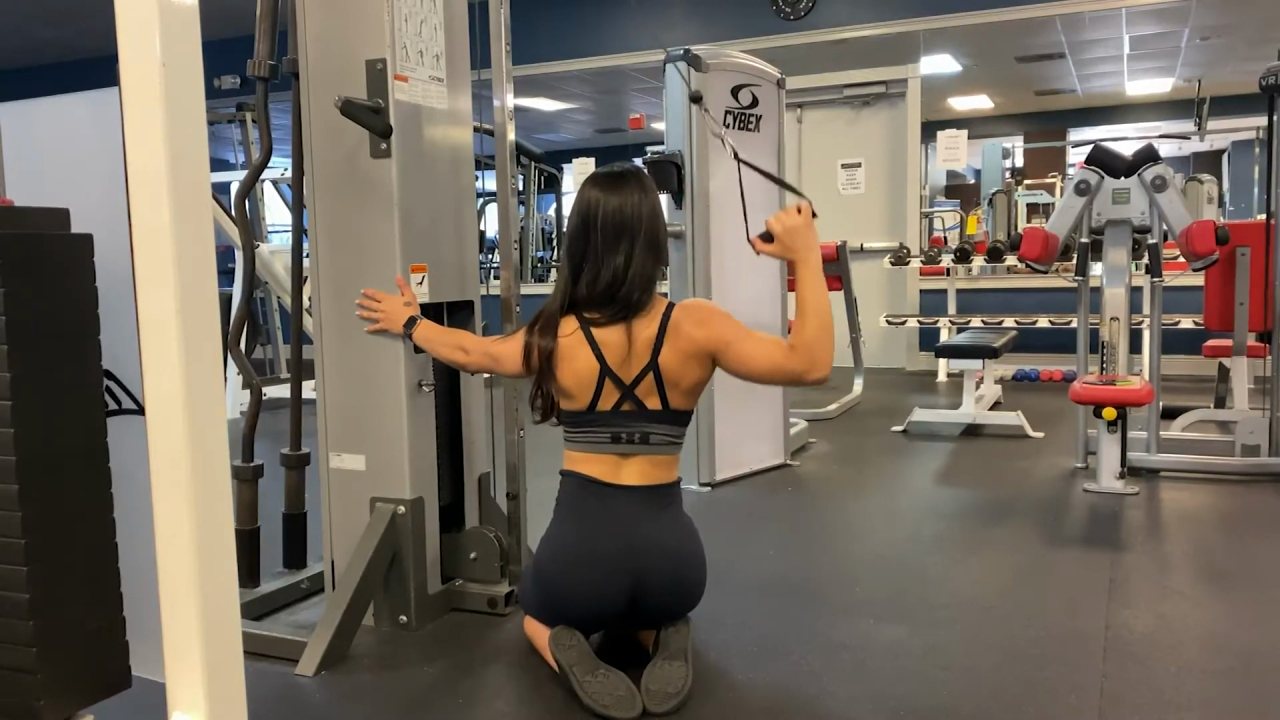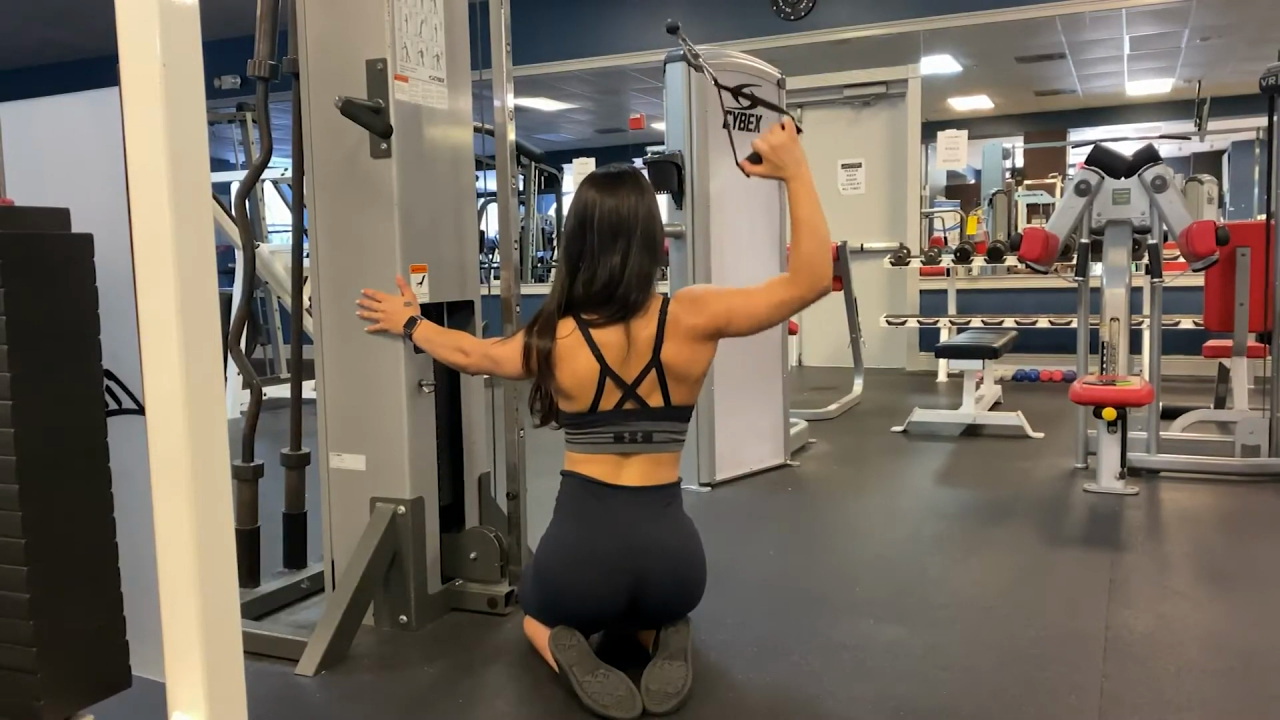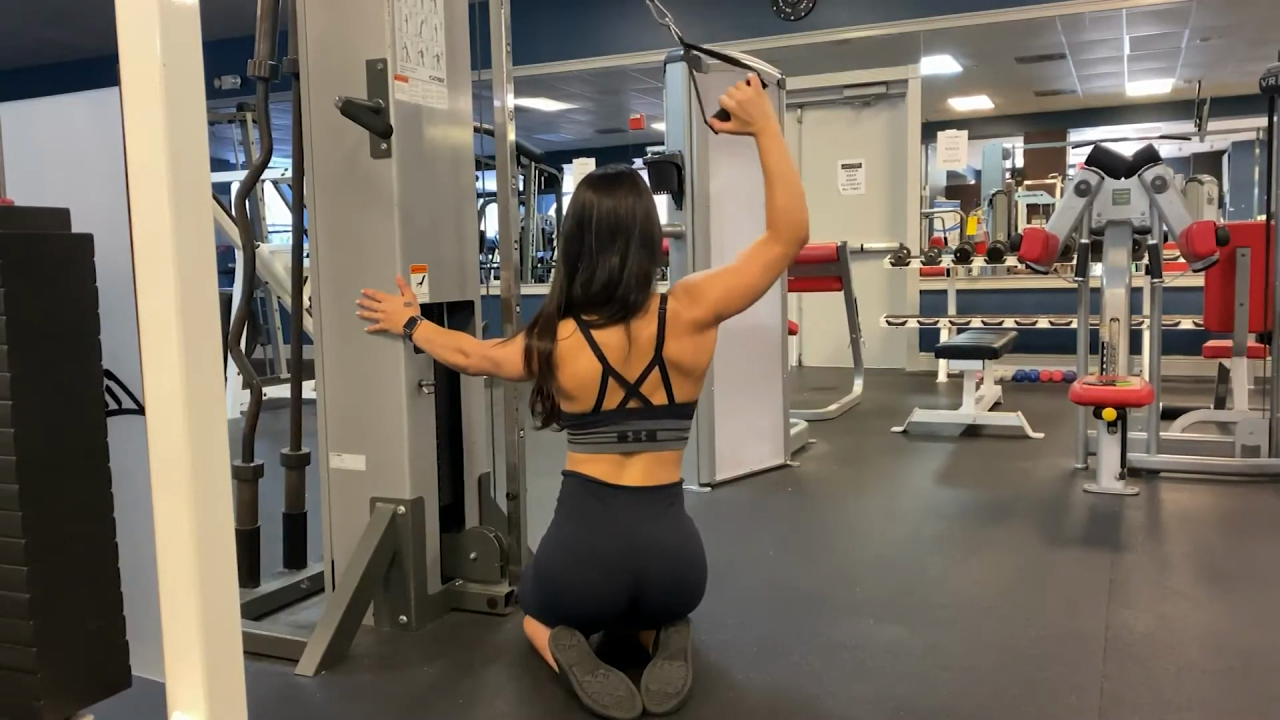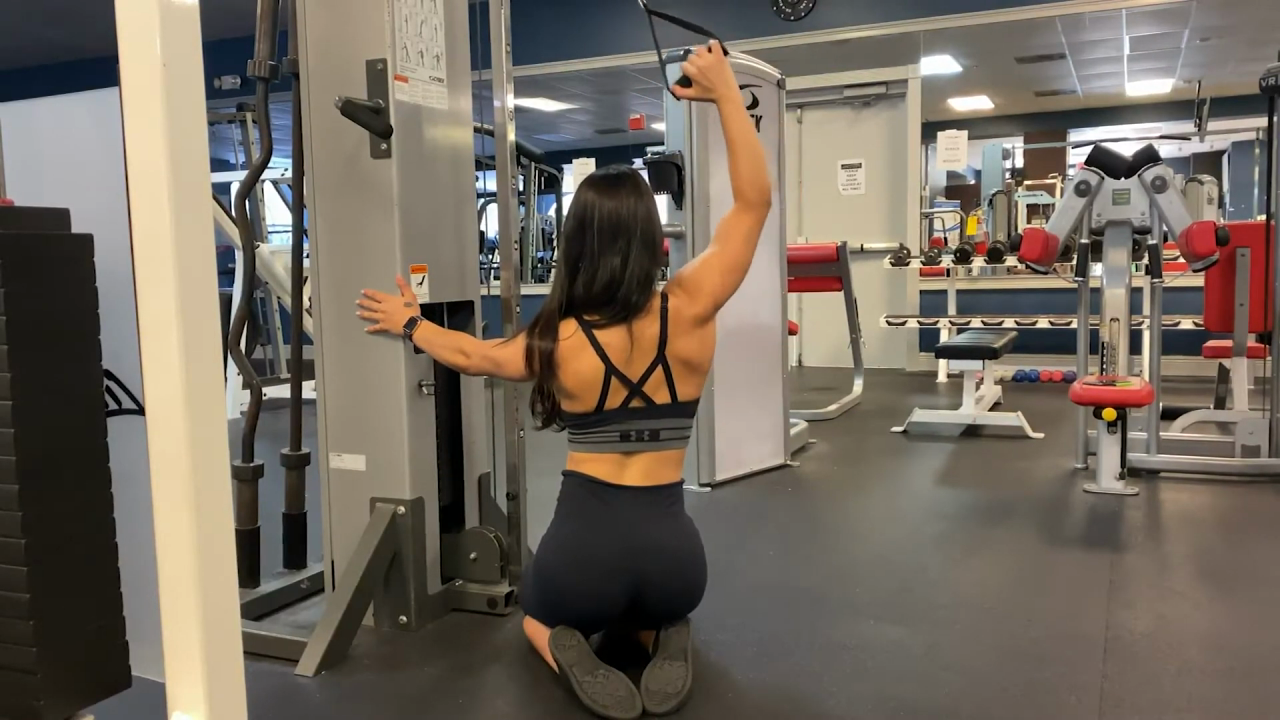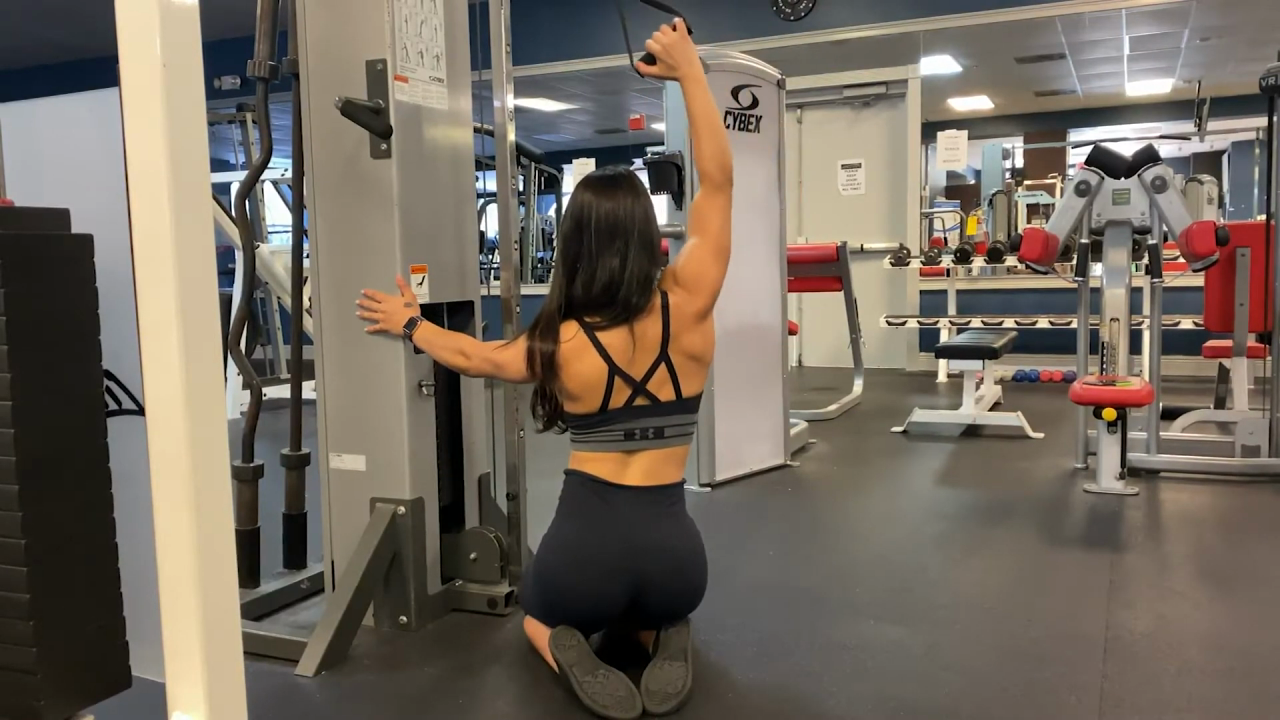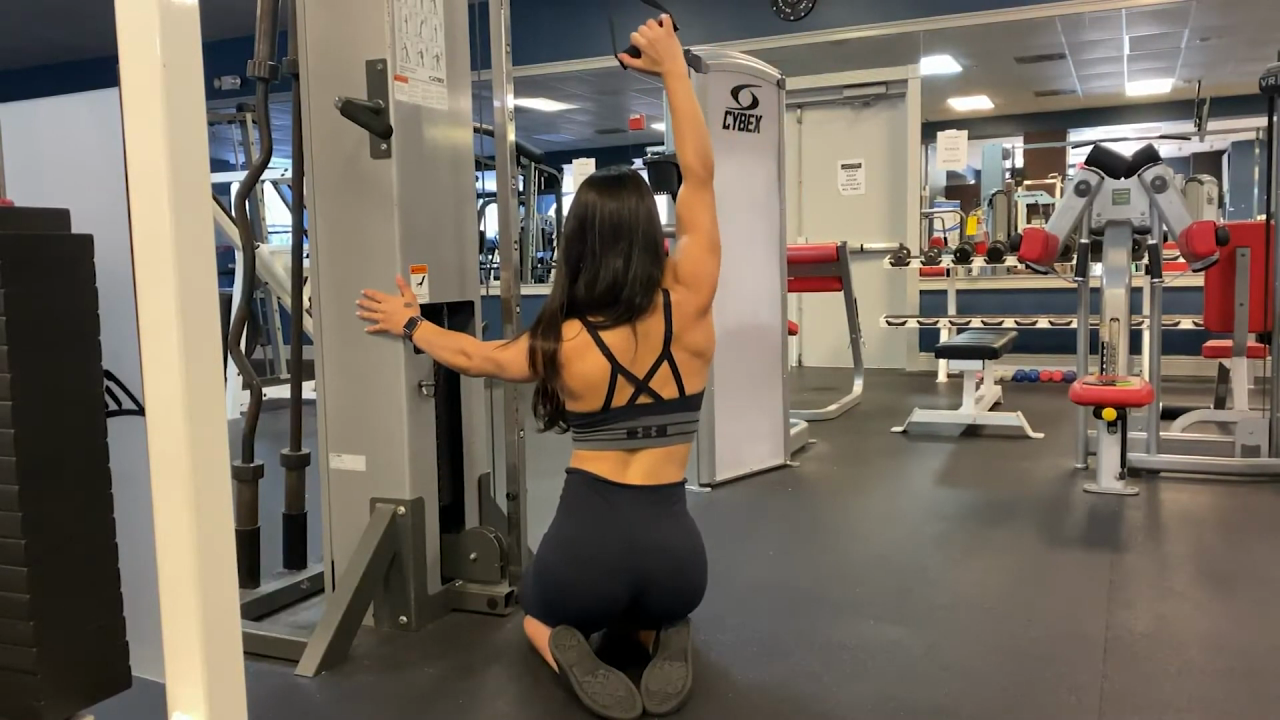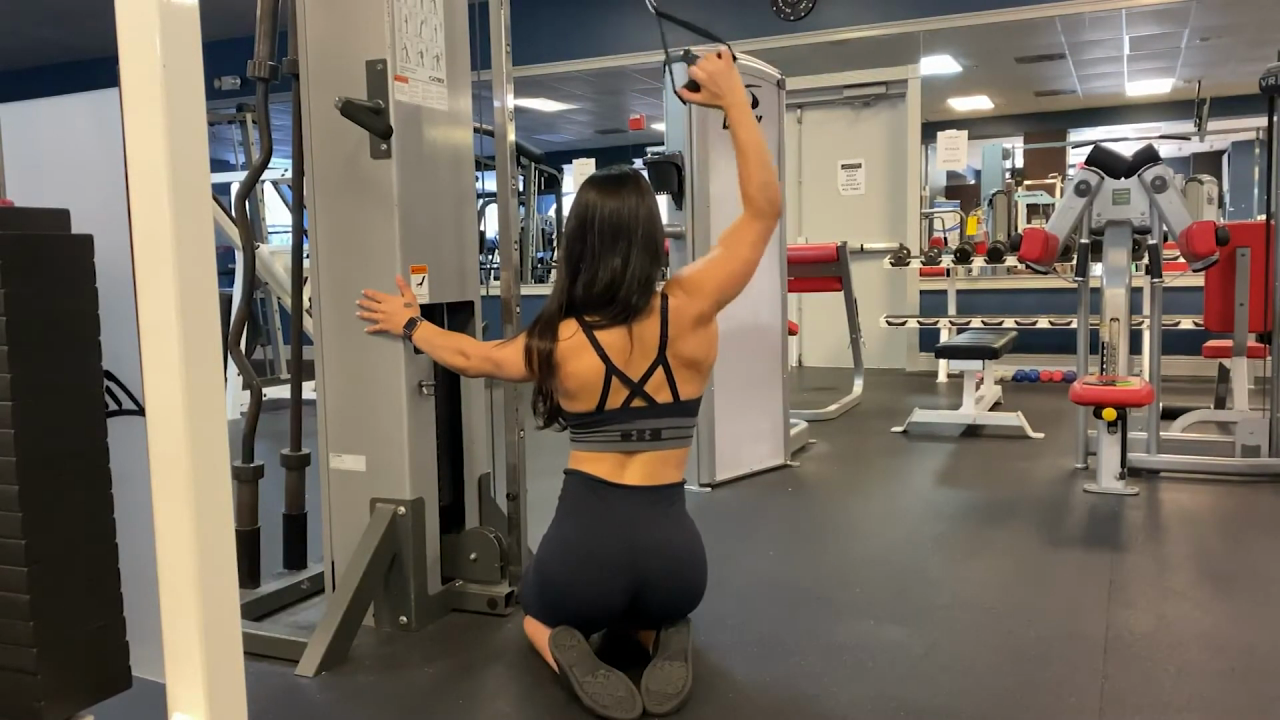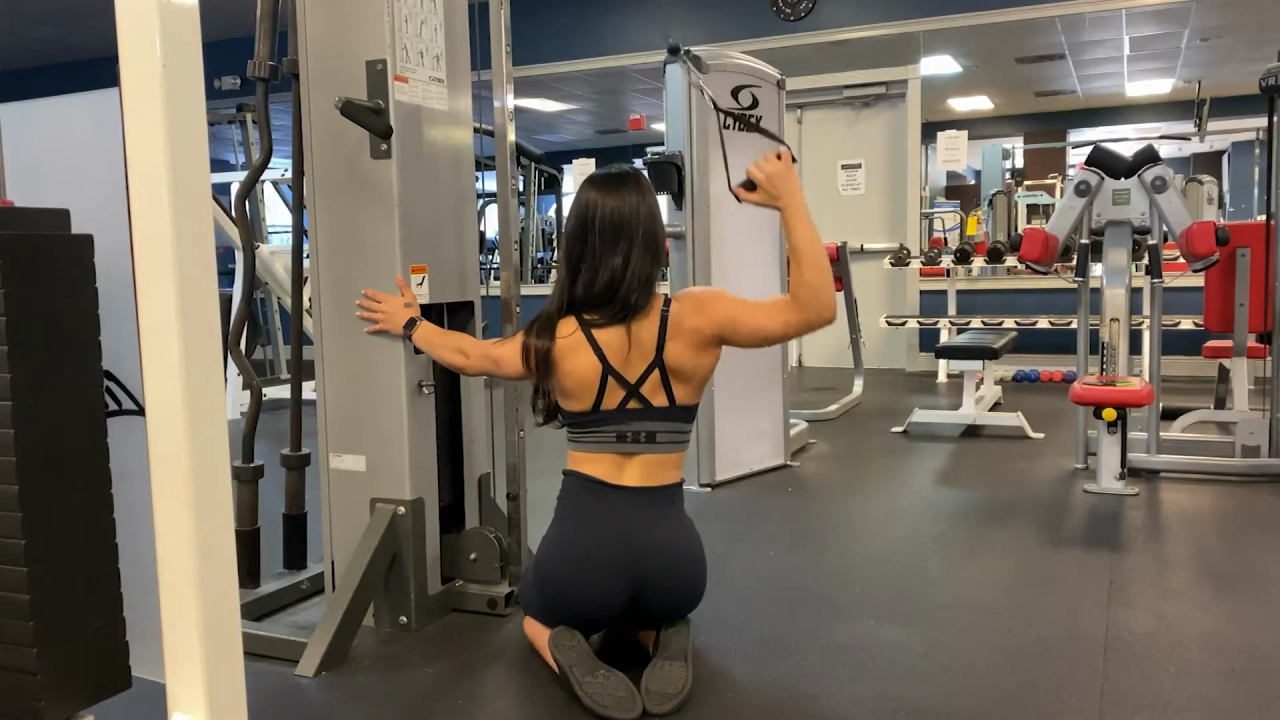
dt=0.4s
person 1, frame 1
left shoulder: (555, 338)
right shoulder: (694, 328)
left elbow: (471, 353)
right elbow: (811, 363)
left wrist: (409, 323)
right wrist: (805, 253)
left hip: (581, 545)
right hip: (669, 552)
left knee: (538, 613)
right knee: (650, 599)
left ankle: (568, 653)
right ankle: (663, 638)
person 1, frame 2
left shoulder: (553, 340)
right shoulder: (692, 321)
left elbow: (473, 353)
right elbow: (810, 279)
left wrist: (409, 322)
right wrist: (794, 170)
left hip: (581, 545)
right hip: (669, 552)
left knee: (539, 613)
right knee: (653, 596)
left ankle: (569, 654)
right ankle: (663, 638)
person 1, frame 3
left shoulder: (556, 343)
right shoulder: (690, 316)
left elbow: (473, 355)
right elbow: (789, 233)
left wrist: (408, 323)
right wrist: (764, 126)
left hip: (582, 545)
right hip: (671, 550)
left knee: (538, 614)
right knee: (654, 601)
left ankle: (568, 655)
right ankle: (661, 641)
person 1, frame 4
left shoulder: (558, 342)
right shoulder: (689, 312)
left elbow: (475, 356)
right elbow: (754, 201)
left wrist: (408, 321)
right wrist: (725, 92)
left hip: (583, 543)
right hip: (670, 549)
left knee: (539, 615)
right knee: (656, 603)
left ankle: (569, 656)
right ankle: (663, 641)
person 1, frame 5
left shoulder: (558, 344)
right shoulder: (687, 309)
left elbow: (475, 357)
right elbow: (717, 181)
left wrist: (408, 322)
right wrist: (689, 69)
left hip: (583, 544)
right hip: (671, 548)
left knee: (540, 614)
right knee: (656, 603)
left ankle: (569, 655)
right ankle: (664, 641)
person 1, frame 6
left shoulder: (562, 342)
right shoulder: (688, 308)
left elbow: (475, 357)
right elbow: (698, 176)
left wrist: (410, 323)
right wrist: (672, 65)
left hip: (585, 543)
right hip: (671, 547)
left knee: (540, 613)
right knee: (657, 602)
left ankle: (569, 656)
right ankle: (662, 641)
person 1, frame 7
left shoulder: (557, 340)
right shoulder: (690, 310)
left elbow: (473, 357)
right elbow: (764, 210)
left wrist: (410, 324)
right wrist: (734, 100)
left hip: (584, 543)
right hip: (672, 550)
left knee: (539, 613)
right knee: (652, 603)
left ankle: (568, 656)
right ankle: (662, 640)
person 1, frame 8
left shoulder: (557, 339)
right shoulder: (696, 318)
left elbow: (472, 355)
right elbow: (816, 307)
left wrist: (409, 324)
right wrist: (790, 198)
left hip: (582, 548)
right hip: (670, 552)
left knee: (538, 612)
right knee: (651, 602)
left ankle: (567, 655)
right ankle: (663, 640)
